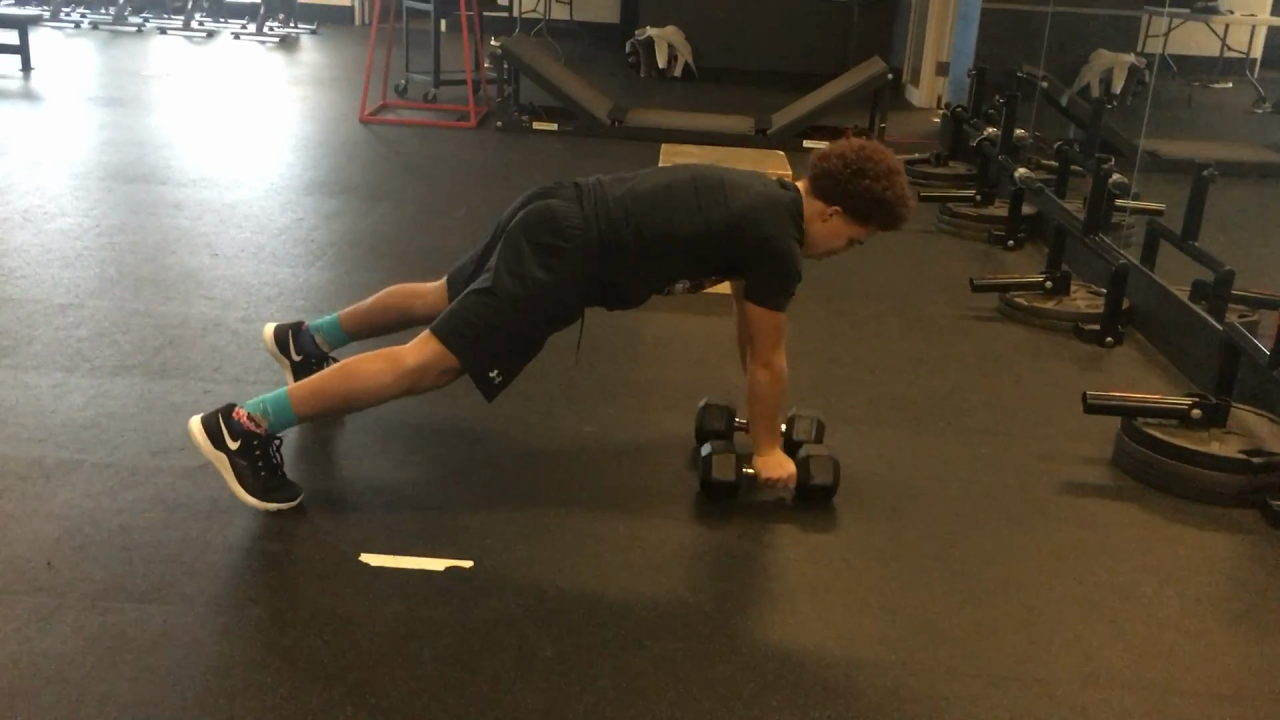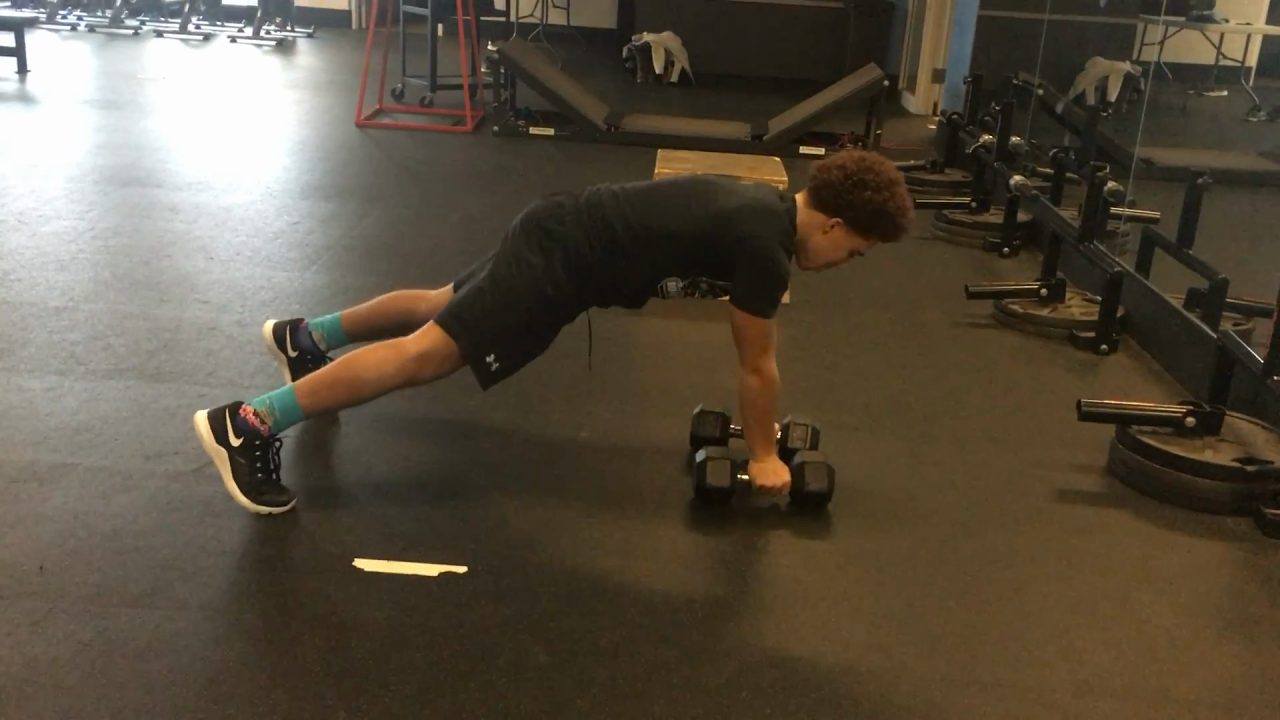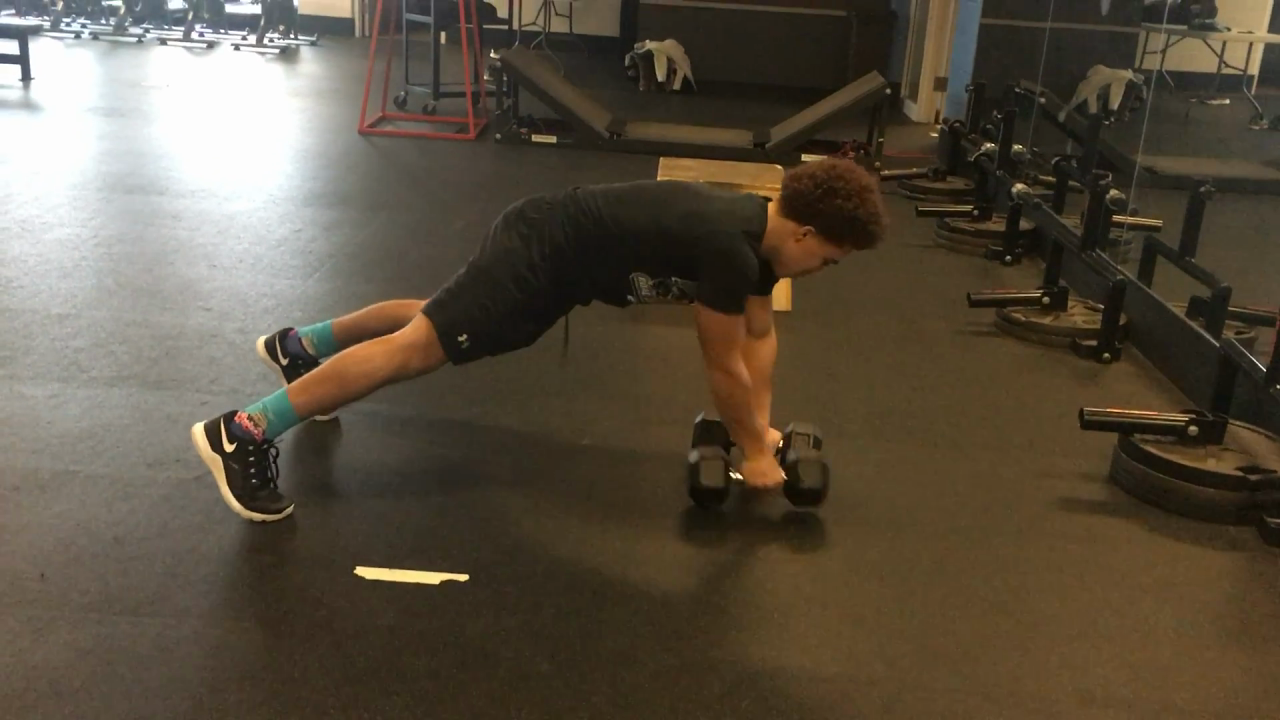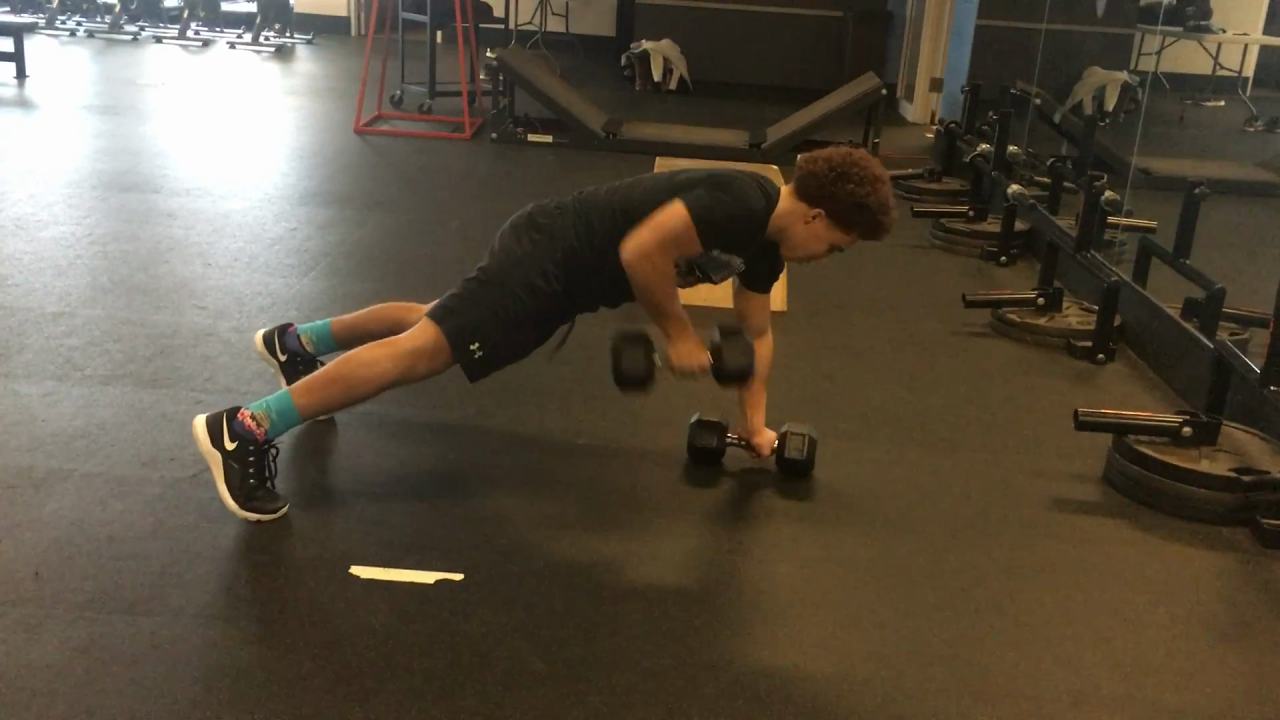
dt=0.3s
person 1, frame 1
left shoulder: (766, 199)
right shoulder: (778, 244)
left elbow: (748, 329)
right elbow: (768, 358)
left wrist: (757, 410)
right wrist: (766, 449)
left hip: (554, 212)
right hip: (562, 258)
left knee: (441, 299)
right knee: (428, 360)
left ankle: (307, 339)
right ankle: (243, 426)
person 1, frame 2
left shoulder: (771, 213)
right shoulder: (764, 248)
left elbow: (755, 350)
right elbow: (756, 364)
left wrist: (760, 418)
right wrist: (762, 455)
left hip: (564, 228)
right hip: (566, 254)
left knee: (445, 303)
right knee: (431, 350)
left ankle: (305, 338)
right ankle: (246, 425)
person 1, frame 3
left shoulder: (759, 239)
right shoulder: (727, 246)
left elbow: (759, 334)
right elbow: (722, 366)
left wrist: (762, 427)
right wrist: (754, 456)
left hip: (556, 258)
right hip: (540, 244)
left knee: (434, 312)
right knee: (418, 345)
left ankle: (298, 344)
right ankle: (241, 432)
person 1, frame 4
left shoulder: (765, 240)
right shoulder: (740, 202)
left elbow: (757, 330)
right elbow: (638, 254)
left wrist: (754, 423)
right wrist: (679, 338)
left hip: (563, 264)
right hip: (551, 253)
left knee: (434, 317)
right knee: (425, 349)
left ankle: (296, 341)
right ankle: (243, 430)
